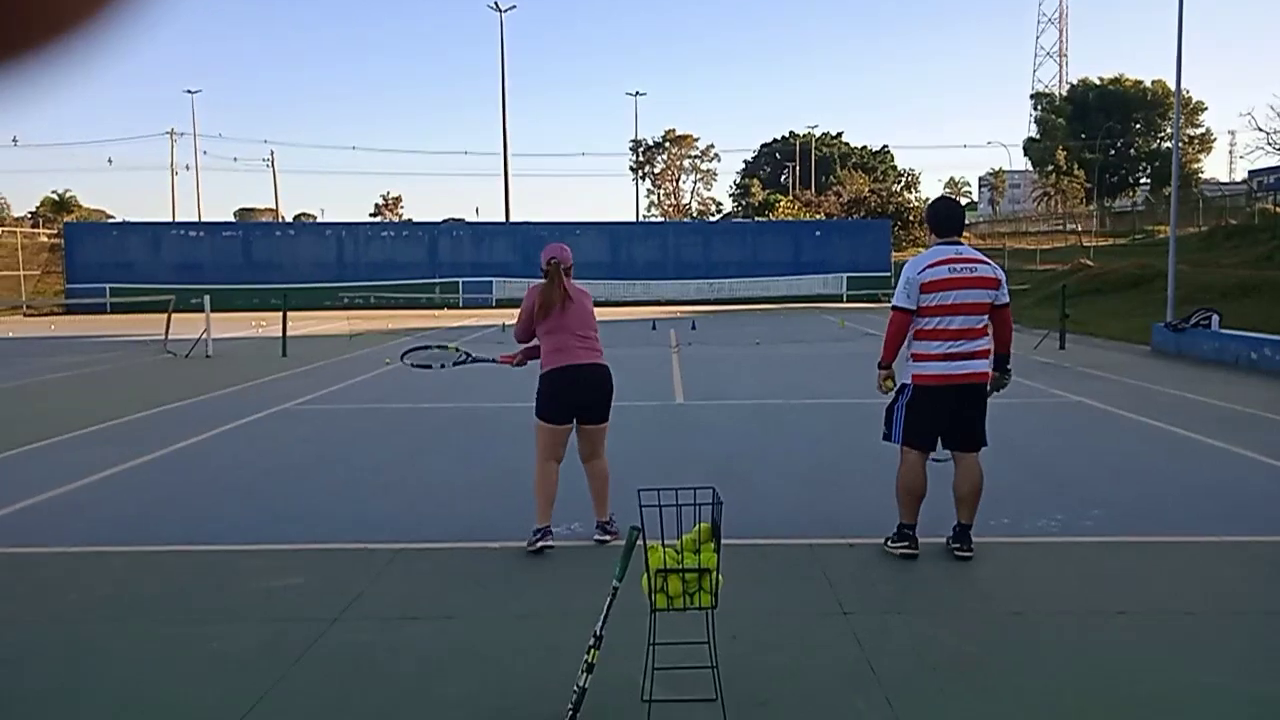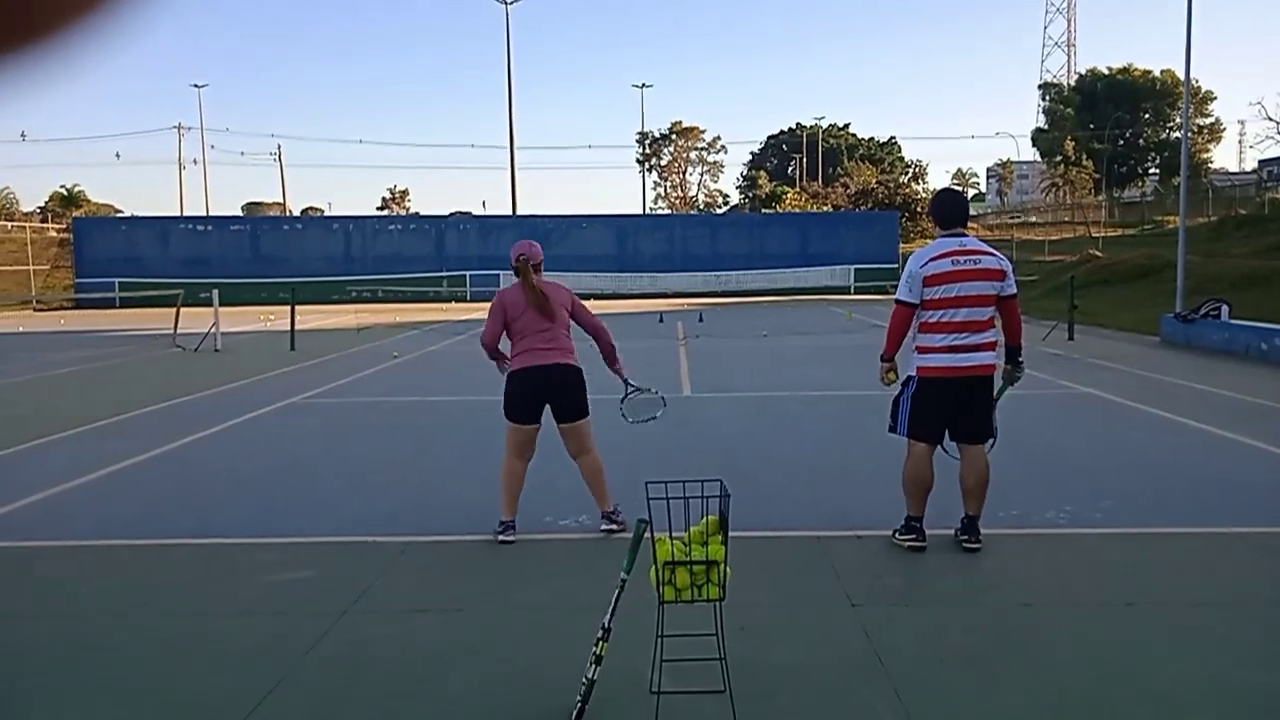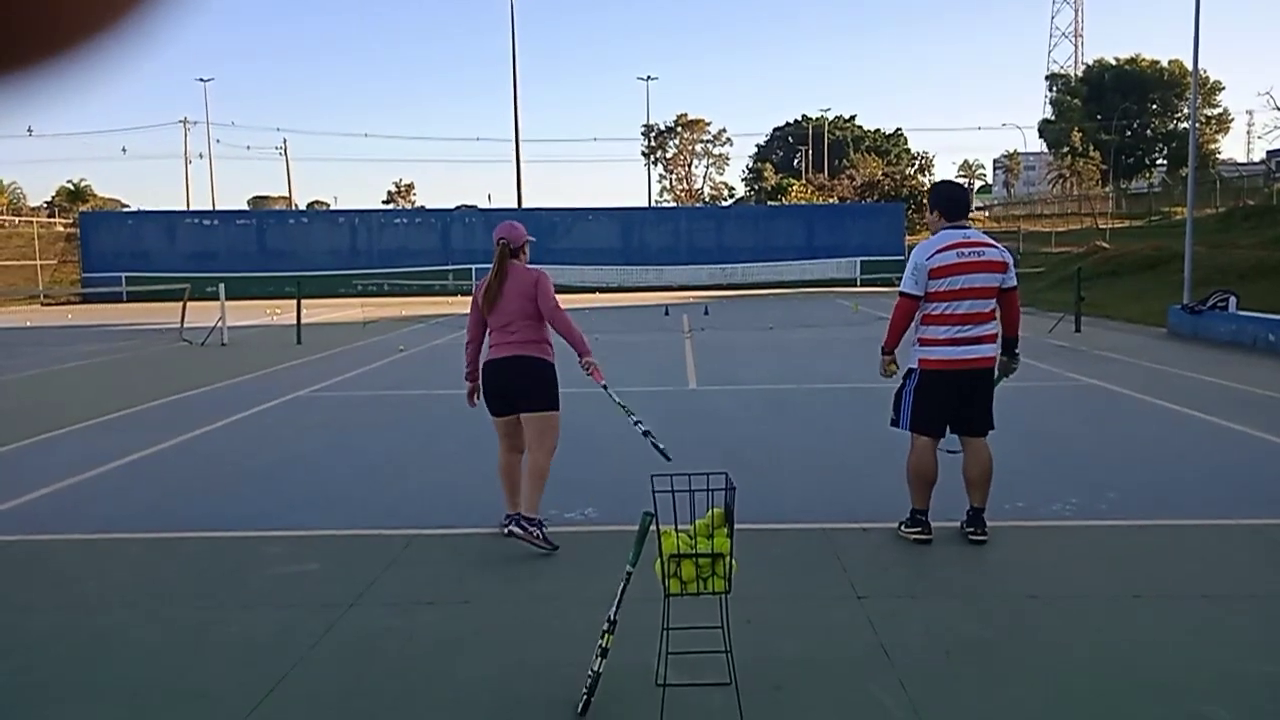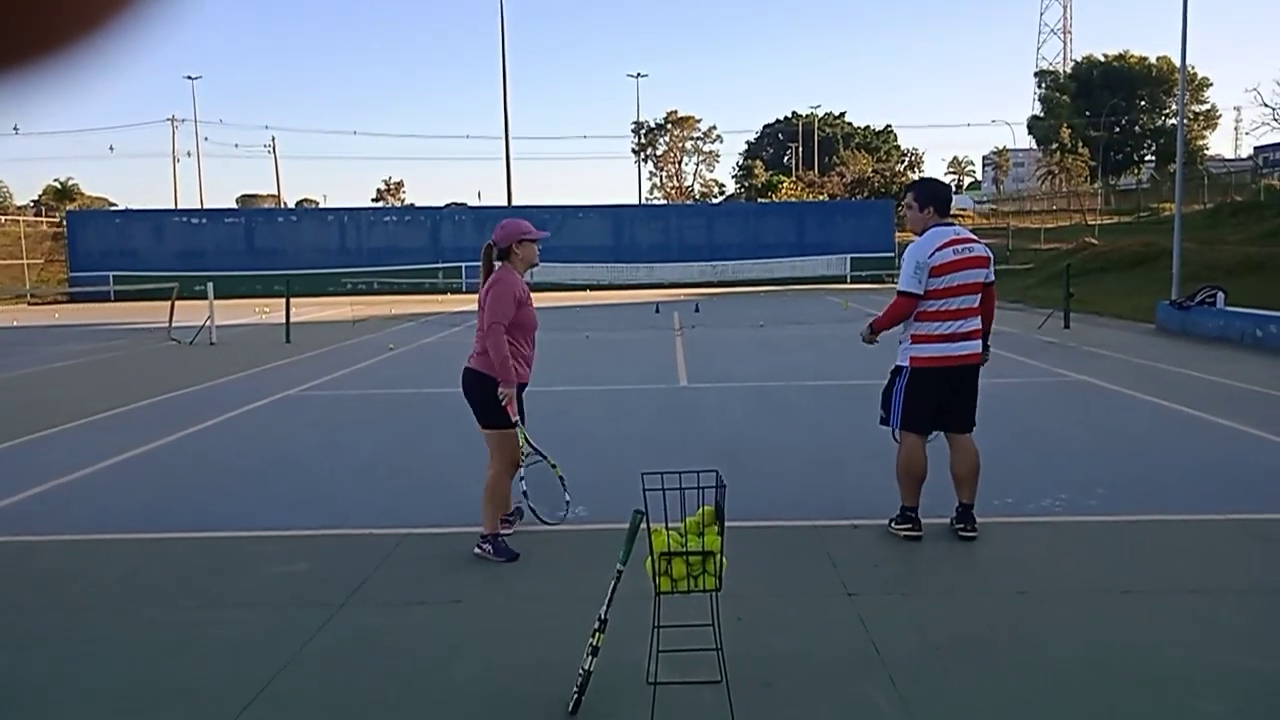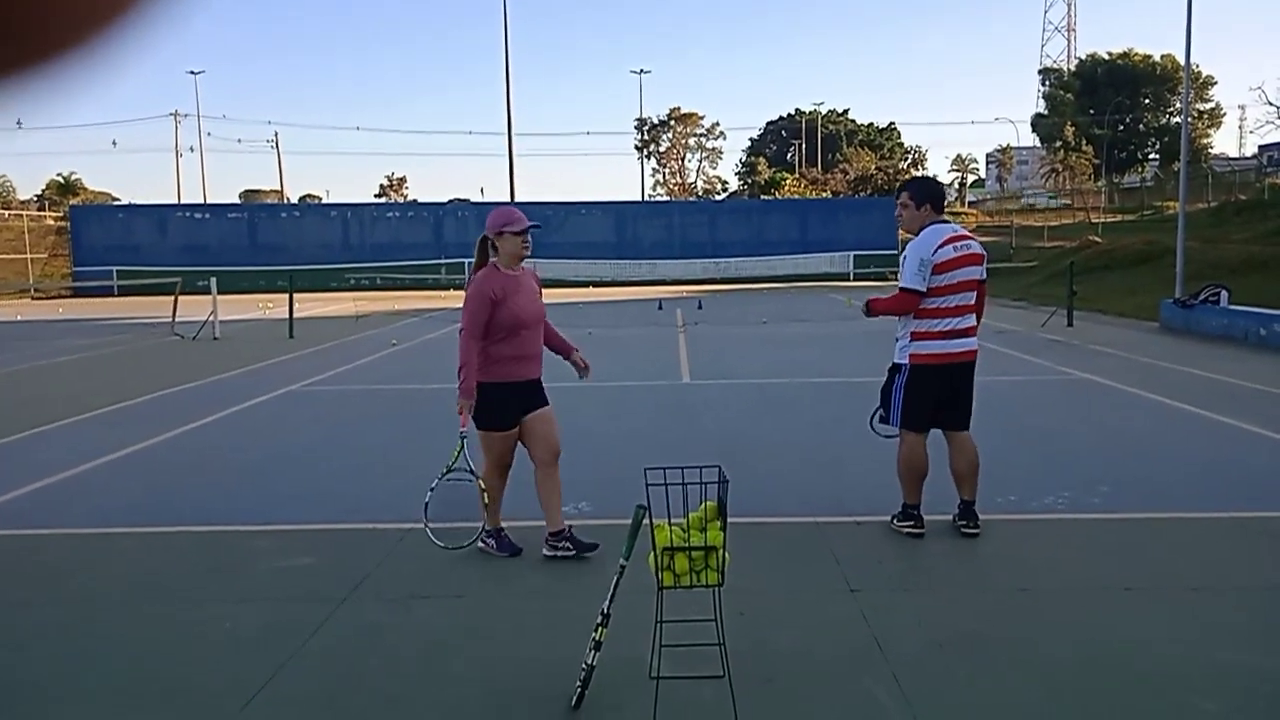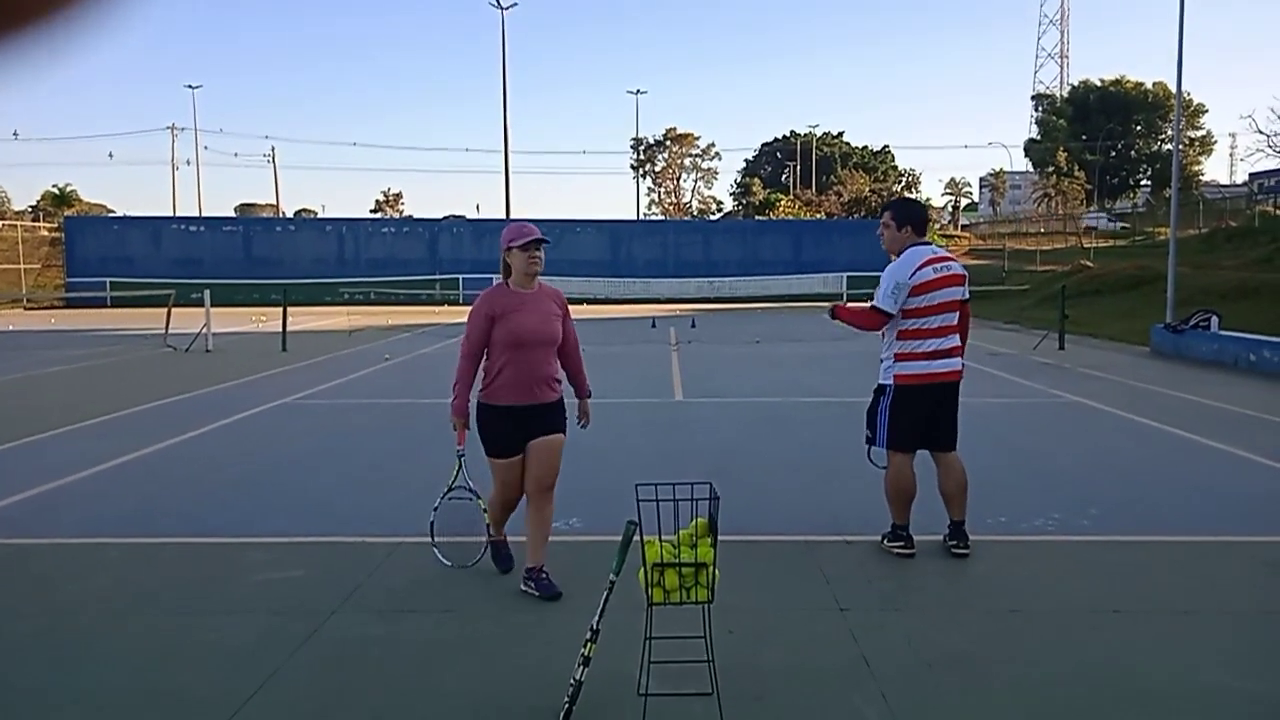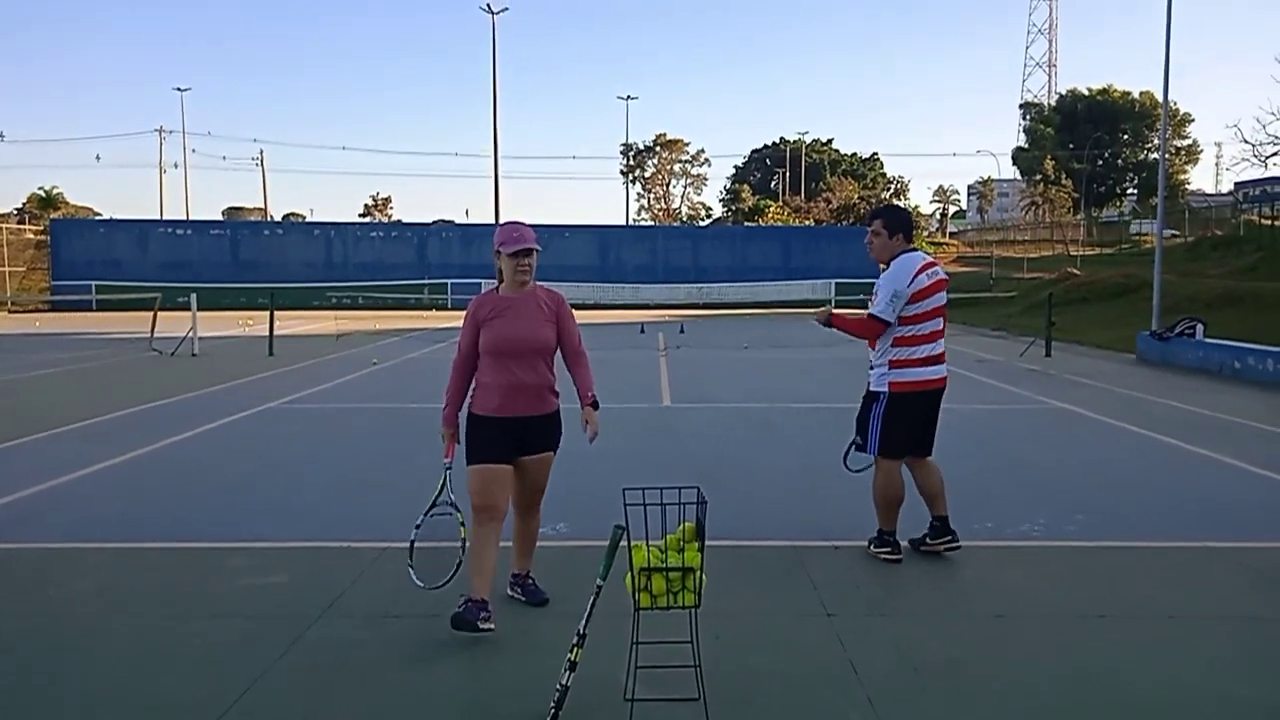
dt=0.4s
person 1, frame 1
left shoulder: (917, 267)
right shoulder: (990, 269)
left elbow: (900, 322)
right elbow: (1003, 323)
left wrist: (885, 364)
right wrist: (1000, 365)
left hip: (927, 378)
right hip: (974, 377)
left knee: (913, 454)
right knee: (967, 455)
left ankle: (906, 534)
right ankle: (963, 535)
person 1, frame 2
left shoulder: (922, 260)
right shoulder: (996, 260)
left elbow: (903, 315)
right elbow: (1011, 314)
left wrist: (888, 357)
right wrist: (1014, 357)
left hip: (932, 370)
right hip: (979, 369)
left knee: (920, 447)
right knee: (973, 447)
left ankle: (914, 526)
right ankle: (971, 527)
person 1, frame 3
left shoulder: (925, 253)
right shoulder: (998, 253)
left elbow: (906, 307)
right elbow: (1010, 306)
left wrist: (888, 350)
right wrist: (1010, 349)
left hip: (934, 363)
right hip: (981, 361)
left knee: (923, 440)
right knee: (976, 440)
left ankle: (919, 519)
right ankle: (977, 518)
person 1, frame 4
left shoulder: (921, 250)
right shoulder: (980, 248)
left elbow: (905, 306)
right elbow: (988, 300)
left wrist: (874, 328)
right wrist: (982, 341)
left hip: (923, 360)
right hip: (966, 356)
left knee: (912, 436)
right knee: (961, 435)
left ankle: (909, 516)
right ankle: (966, 515)
person 1, frame 5
left shoulder: (920, 247)
right shoulder: (972, 244)
left elbow: (906, 302)
right elbow: (978, 298)
left wrist: (872, 306)
left hip: (921, 357)
right hip: (962, 353)
left knee: (912, 434)
right knee: (959, 432)
left ankle: (911, 513)
right ankle: (968, 512)
person 1, frame 6
left shoulder: (901, 269)
right shoulder: (954, 265)
left elbow: (874, 320)
right elbow: (963, 320)
left wrist: (838, 311)
left hip: (905, 378)
right hip: (947, 375)
left knee: (899, 455)
right knee: (946, 453)
left ankle: (900, 533)
right ankle: (958, 532)
person 1, frame 7
left shoulder: (895, 276)
right shoulder: (932, 268)
left elbow: (872, 328)
left wrist: (831, 319)
left hip: (896, 385)
right hip: (930, 380)
left knee: (886, 460)
right knee: (918, 458)
left ankle: (886, 539)
right ankle: (942, 529)
person 2, frame 1
left shoulder: (537, 294)
right shoulder: (584, 296)
left elbow: (520, 335)
right wrist: (528, 354)
left hip: (558, 378)
right hip: (597, 374)
left knee: (548, 459)
right knee: (594, 456)
left ankle: (542, 529)
right ankle: (603, 523)
person 2, frame 2
left shoulder: (504, 297)
right shoulder: (562, 292)
left elbow: (488, 341)
right elbow: (596, 328)
left wrist: (499, 358)
right wrist: (612, 360)
left hip: (524, 379)
right hip: (565, 374)
left knee: (516, 455)
right knee: (584, 451)
left ankle: (506, 523)
right ankle: (609, 513)
person 2, frame 3
left shoulder: (484, 287)
right shoulder: (536, 278)
left elbow: (473, 337)
right elbow: (555, 315)
left wrist: (472, 376)
right wrist: (583, 351)
left hip: (496, 369)
right hip: (534, 367)
left knee: (510, 447)
right knee: (541, 449)
left ankle: (513, 514)
right ankle: (528, 519)
person 2, frame 4
left shoulder: (504, 281)
right shoulder: (508, 282)
right elbow: (494, 331)
right wrist: (508, 379)
left hip: (484, 379)
right hip: (494, 384)
left knee: (505, 457)
right knee: (506, 461)
left ankle: (505, 513)
right ankle: (488, 537)
person 2, frame 5
left shoulder: (529, 278)
right shoulder: (485, 283)
right elbow: (469, 337)
left wrist: (570, 352)
right wrist: (467, 389)
left hip: (529, 385)
right hip: (493, 389)
left knee: (549, 455)
right knee: (499, 463)
left ankle: (557, 536)
right ankle: (491, 533)
person 2, frame 6
left shoulder: (555, 299)
right shoulder: (491, 301)
left elbow: (570, 350)
right elbow: (470, 354)
left wrist: (582, 393)
right wrist: (459, 405)
left hip: (548, 409)
right hip: (499, 411)
left knee: (542, 490)
right knee: (509, 491)
left ankle: (535, 572)
right ankle: (496, 536)
person 2, frame 7
left shoulder: (554, 302)
right shoulder: (481, 306)
left elbow: (575, 355)
right elbow: (464, 363)
left wrist: (588, 402)
right wrist: (449, 415)
left hip: (541, 420)
right hip: (487, 422)
left knee: (529, 505)
right knee: (486, 511)
left ankle: (521, 577)
right ankle: (477, 603)
